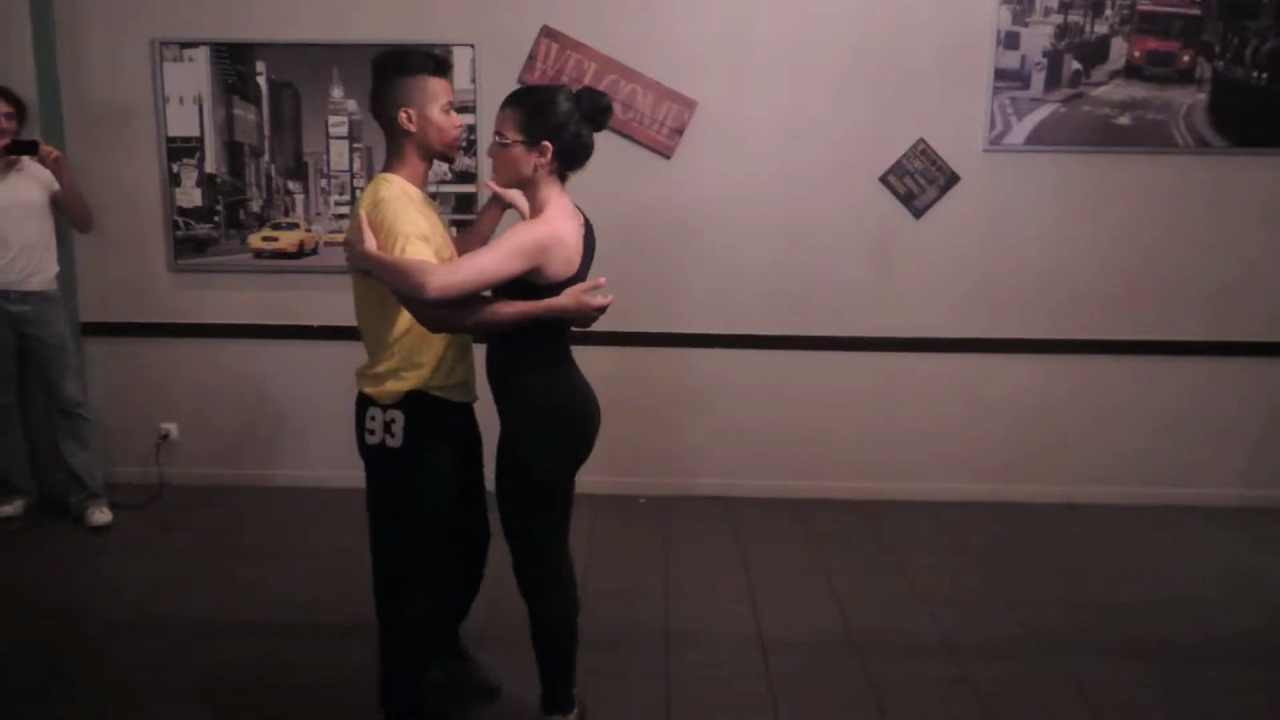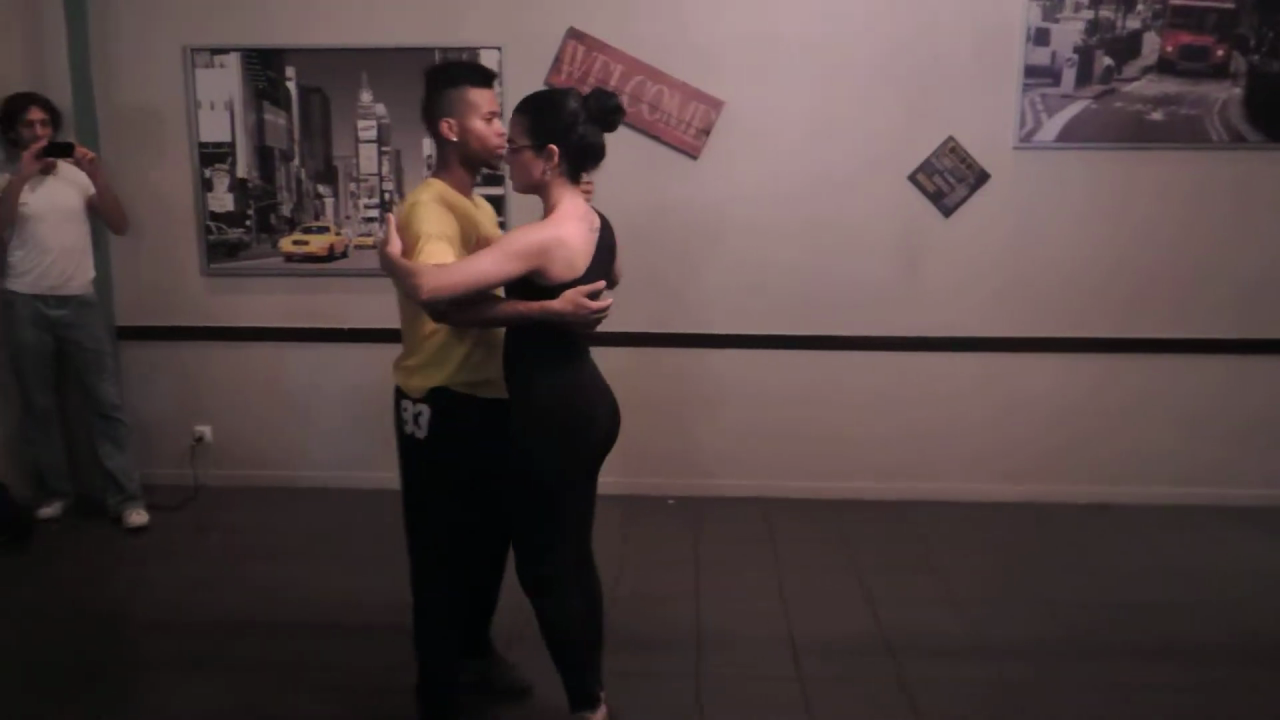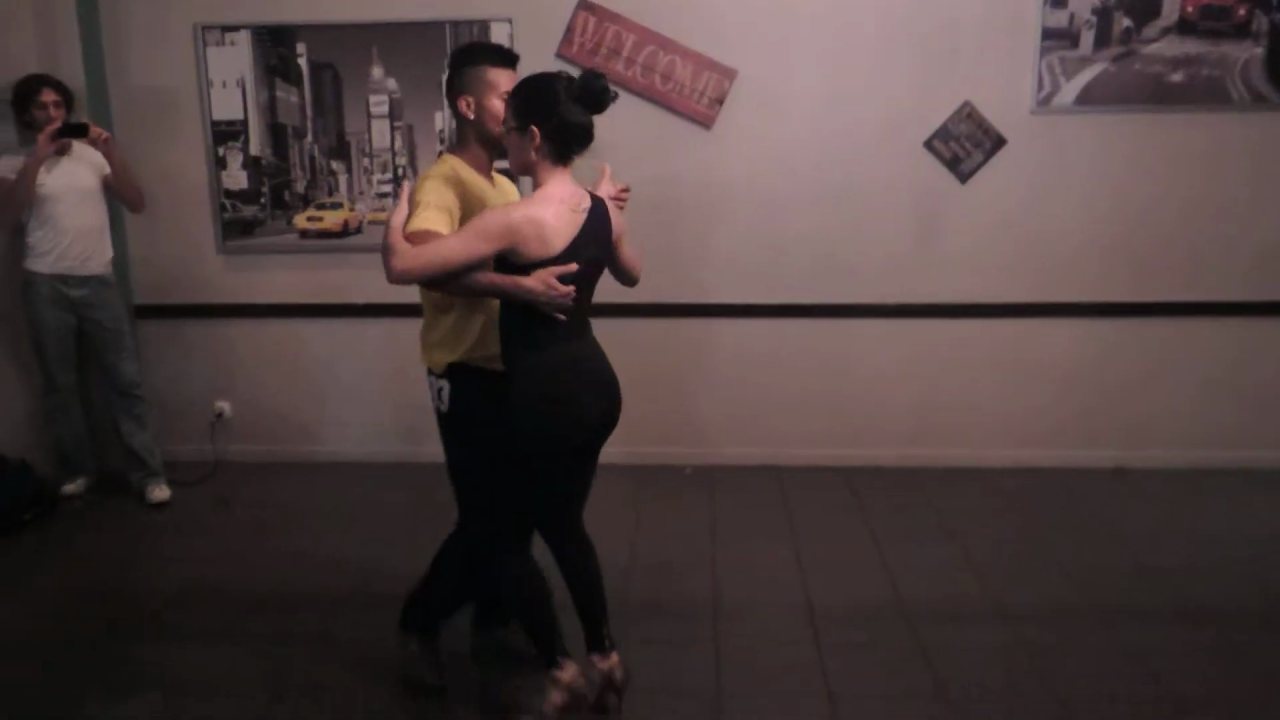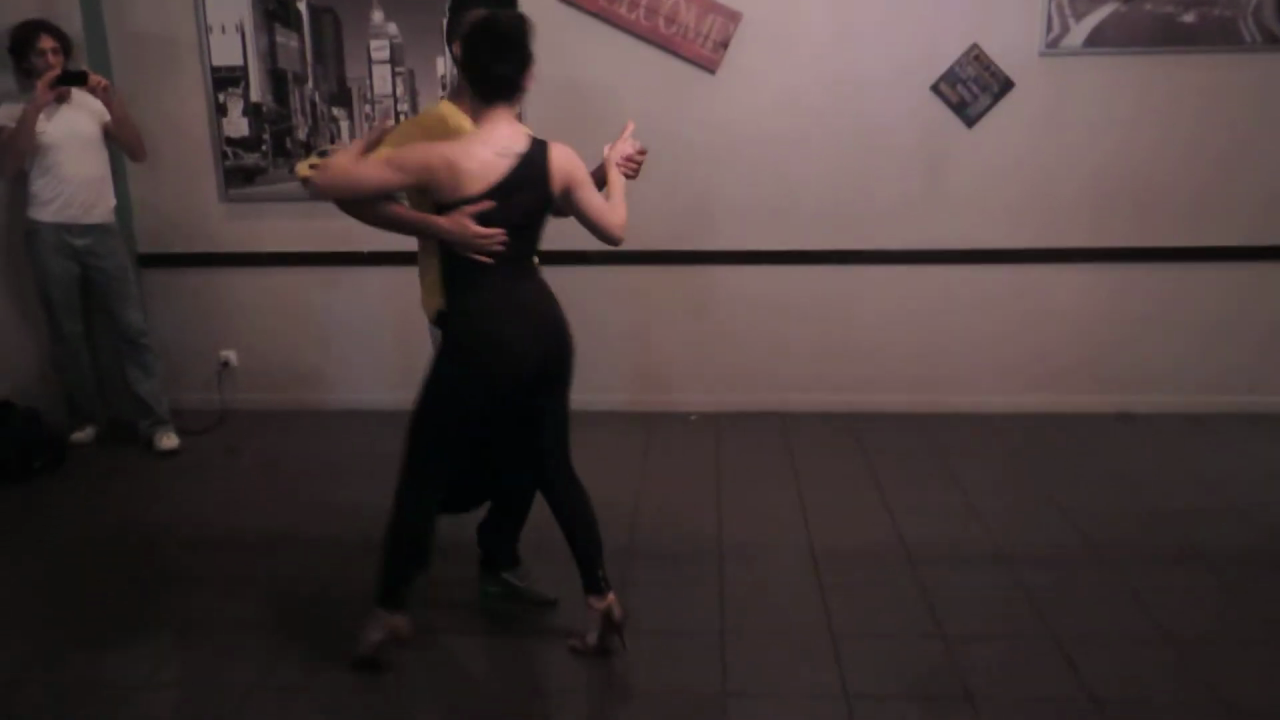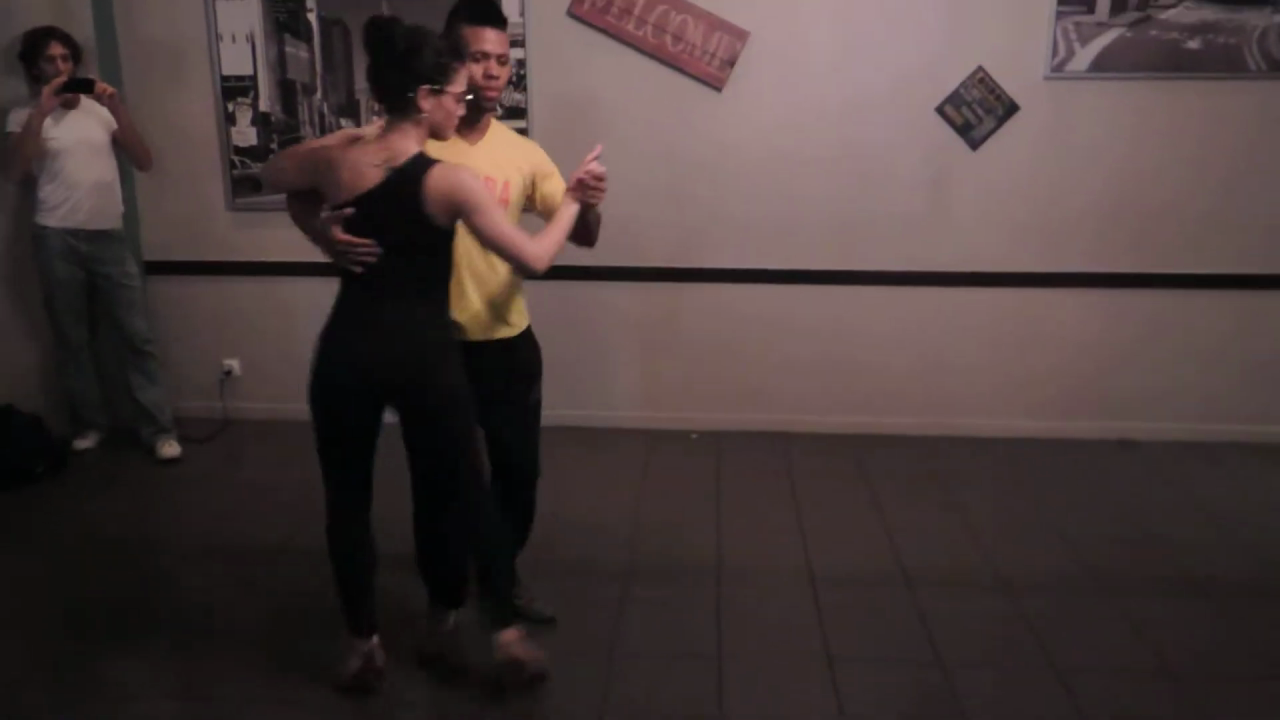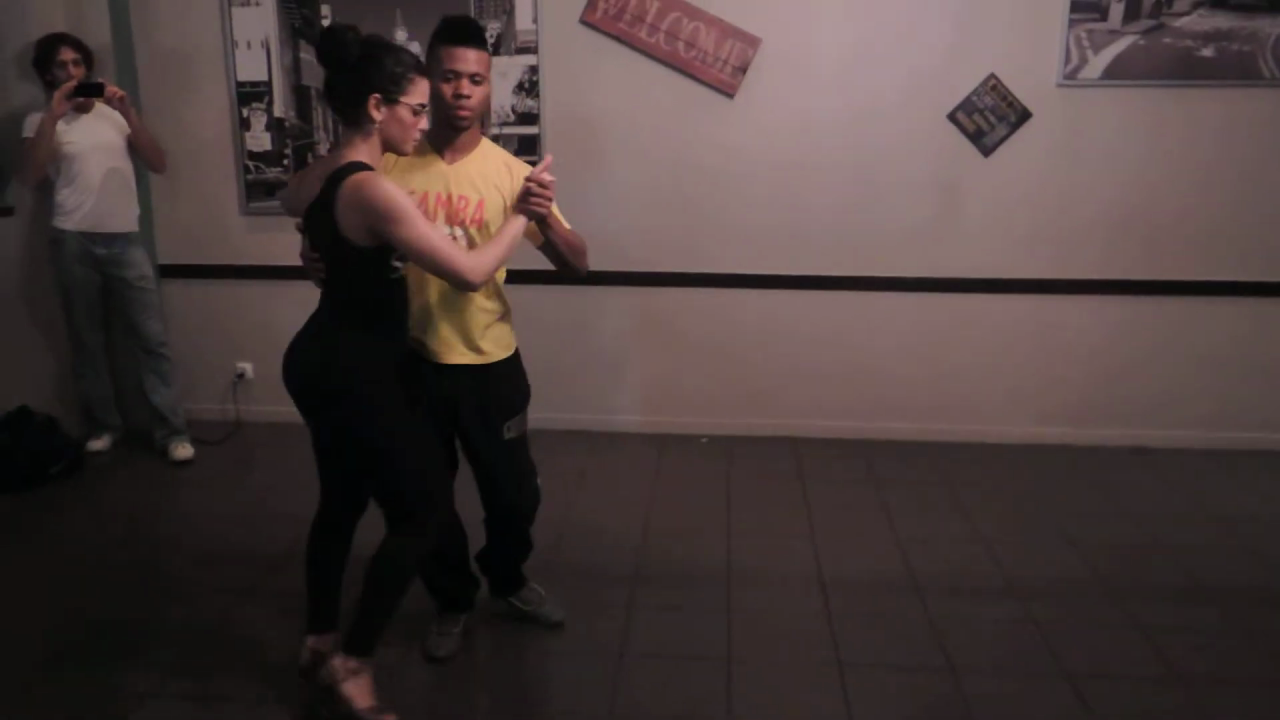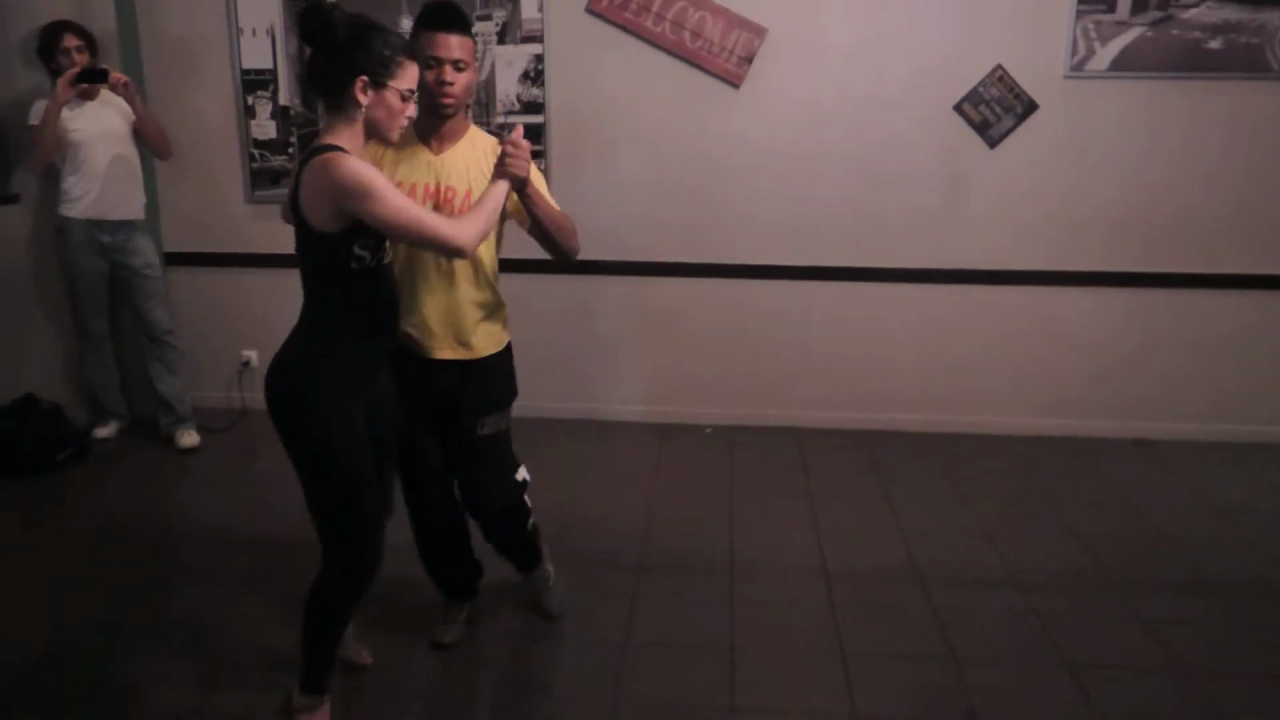
dt=0.3s
person 1, frame 1
left shoulder: (541, 235)
right shoulder: (568, 219)
left elbow: (433, 285)
left wrist: (369, 256)
right wrist: (517, 205)
left hip: (542, 418)
right hip: (557, 408)
left knee: (539, 571)
right knee: (548, 563)
person 1, frame 2
left shoulder: (541, 240)
right shoulder: (596, 224)
left elbow: (429, 288)
left wrist: (391, 255)
left hip: (555, 418)
right hip: (589, 406)
left knee: (543, 570)
right knee: (571, 557)
person 1, frame 3
left shoulder: (519, 219)
right shoulder: (602, 211)
left elbow: (402, 267)
right elbow: (631, 274)
left wrist: (394, 226)
left hip: (547, 397)
right hip: (594, 385)
left knee: (500, 538)
right knee: (564, 526)
right ankle: (604, 659)
person 1, frame 4
left shoulder: (438, 160)
right shoulder: (555, 159)
left elbow: (323, 183)
right elbow: (616, 228)
left wrist: (364, 142)
right wrist: (615, 168)
left hip: (480, 340)
right hip: (544, 329)
left knee: (423, 481)
right knee: (554, 471)
left ankle: (390, 618)
right ankle: (603, 601)
person 1, frame 5
left shoulder: (338, 163)
right shoulder: (448, 182)
left elbow: (274, 174)
right elbow: (535, 258)
right wrist: (573, 202)
left hip: (346, 350)
right hip: (423, 353)
left knee: (347, 500)
right knee: (462, 494)
left ankle: (364, 645)
right ankle: (506, 631)
person 1, frame 6
left shoulder: (324, 175)
right shoulder: (374, 192)
left elbow: (294, 202)
right elbow: (470, 272)
right wrist: (522, 215)
left hip: (319, 363)
right hip: (356, 375)
left knee: (340, 502)
right knee: (419, 514)
left ankle: (322, 638)
right ankle: (351, 662)
person 1, frame 7
left shoulder: (322, 165)
right shoulder: (342, 173)
right elbow: (457, 239)
right wrist: (503, 181)
left hip: (358, 372)
right hip: (319, 383)
left knee: (357, 517)
right knee: (356, 546)
left ankle: (331, 627)
person 2, frame 1
left shoulder: (412, 199)
right shoulder: (391, 204)
right elbow: (438, 309)
left wrist: (498, 206)
right wrist: (556, 307)
left hip: (444, 405)
right hip: (408, 415)
left knee: (466, 544)
right knee: (415, 566)
left ankle: (442, 652)
person 2, frame 2
left shoulder: (476, 205)
right shoulder: (430, 208)
right elbow: (444, 301)
right wrist: (550, 309)
left hip: (486, 399)
right hip: (440, 406)
left knee: (492, 538)
right knee: (446, 557)
left ankle: (473, 650)
person 2, frame 3
left shoulder: (503, 184)
right shoulder: (442, 184)
right wrist: (520, 287)
left hip: (513, 373)
right hip: (469, 378)
right knee: (488, 518)
left ankle: (492, 615)
right ankle: (418, 625)
person 2, frame 4
left shoulder: (515, 131)
right shoulder: (430, 128)
right elbow: (361, 194)
left wrist: (610, 174)
right wrist: (441, 227)
left ankle: (500, 560)
person 2, frame 5
left shoulder: (523, 152)
left elbow: (580, 237)
right elbow: (303, 193)
left wrist: (587, 203)
right wrist: (330, 238)
left hip: (509, 343)
left knee: (519, 473)
person 2, frame 6
left shoulder: (509, 175)
right shoulder: (389, 165)
left elbow: (576, 264)
left wrist: (544, 220)
right wrist: (318, 258)
left hip: (489, 365)
right hip: (410, 363)
left knee: (515, 494)
left ankle: (508, 579)
right ankle: (453, 602)
person 2, frame 7
left shoulder: (499, 157)
right shoulder: (378, 154)
left elbow: (567, 249)
left wrist: (525, 186)
left hip: (479, 357)
right hip: (405, 356)
left knee: (493, 488)
right knee: (426, 494)
left ankle: (530, 560)
right ankle: (457, 590)
person 3, frame 1
left shoulder: (41, 168)
left elbow: (84, 223)
left wrist: (62, 172)
left hip: (42, 298)
left knee: (70, 398)
left ankle: (89, 495)
person 3, frame 2
left shoulder: (76, 174)
left elbow: (119, 225)
left wrist: (96, 173)
left hip: (79, 301)
left knee: (107, 401)
right knee: (39, 406)
left ankle: (126, 496)
right ankle: (54, 492)
person 3, frame 3
left shoulder: (91, 154)
left elbow: (136, 204)
left wrist: (111, 152)
right wrist: (36, 160)
left hip: (98, 281)
right hip: (46, 285)
left knee: (126, 380)
right knee: (60, 385)
left ankle: (148, 473)
right ankle: (76, 469)
person 3, frame 4
left shoulder: (91, 102)
left elbow: (137, 153)
left wrist: (111, 100)
left hip: (101, 229)
right hip: (49, 234)
left knee: (132, 329)
right knee: (67, 334)
left ankle: (157, 421)
right ankle: (86, 418)
person 3, frame 5
left shoulder: (99, 109)
left elbow: (144, 162)
left wrist: (117, 108)
right wrist: (40, 112)
left hip: (109, 235)
right hip: (57, 239)
left knee: (138, 335)
right knee: (72, 340)
left ankle: (158, 428)
right ankle: (89, 424)
person 3, frame 6
left shoulder: (114, 113)
right shoulder: (41, 122)
left elbow: (158, 164)
right elbow: (31, 177)
left wrist: (128, 112)
right wrist: (53, 116)
left hip: (125, 239)
right hip: (74, 242)
left knee: (152, 337)
right knee: (87, 341)
left ankle: (172, 431)
right ankle: (104, 425)
person 3, frame 7
left shoulder: (118, 99)
right shoulder: (46, 108)
left elbow: (164, 150)
right elbow: (37, 165)
left wrist: (133, 98)
right wrist: (57, 103)
left hip: (131, 227)
right hip: (80, 229)
left knee: (158, 325)
right knee: (93, 328)
left ankle: (177, 419)
right ankle: (109, 413)
